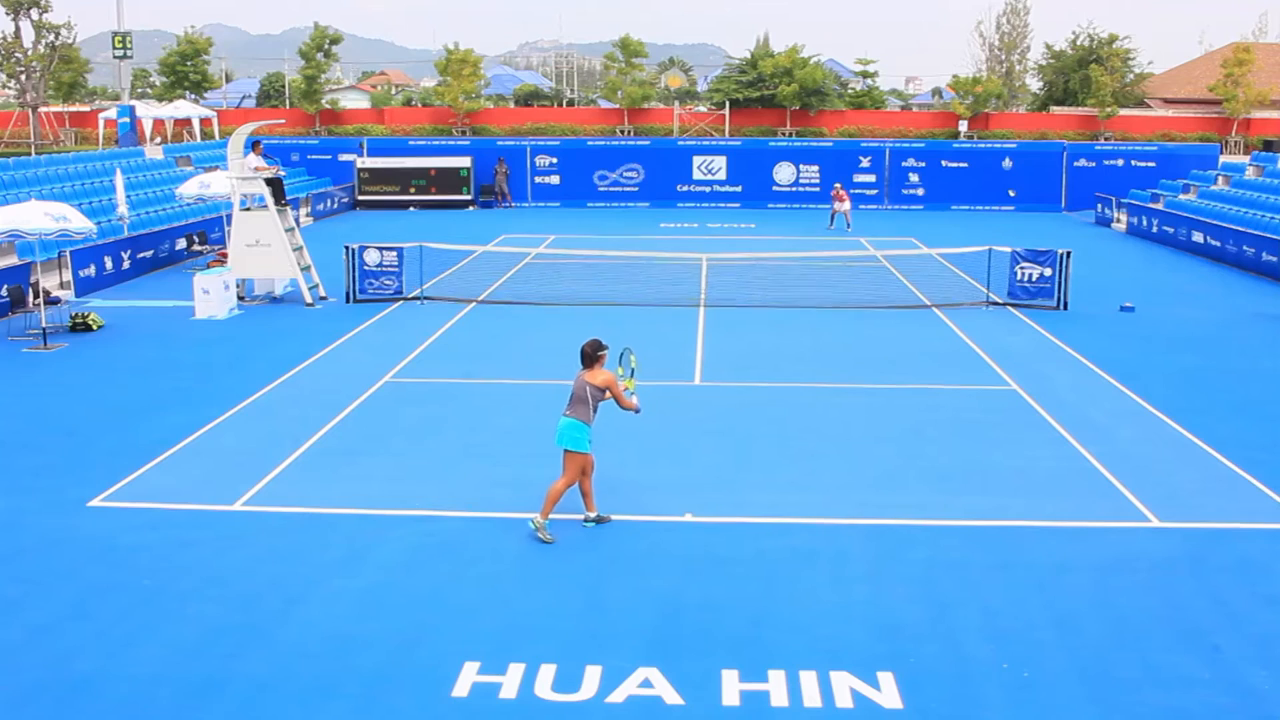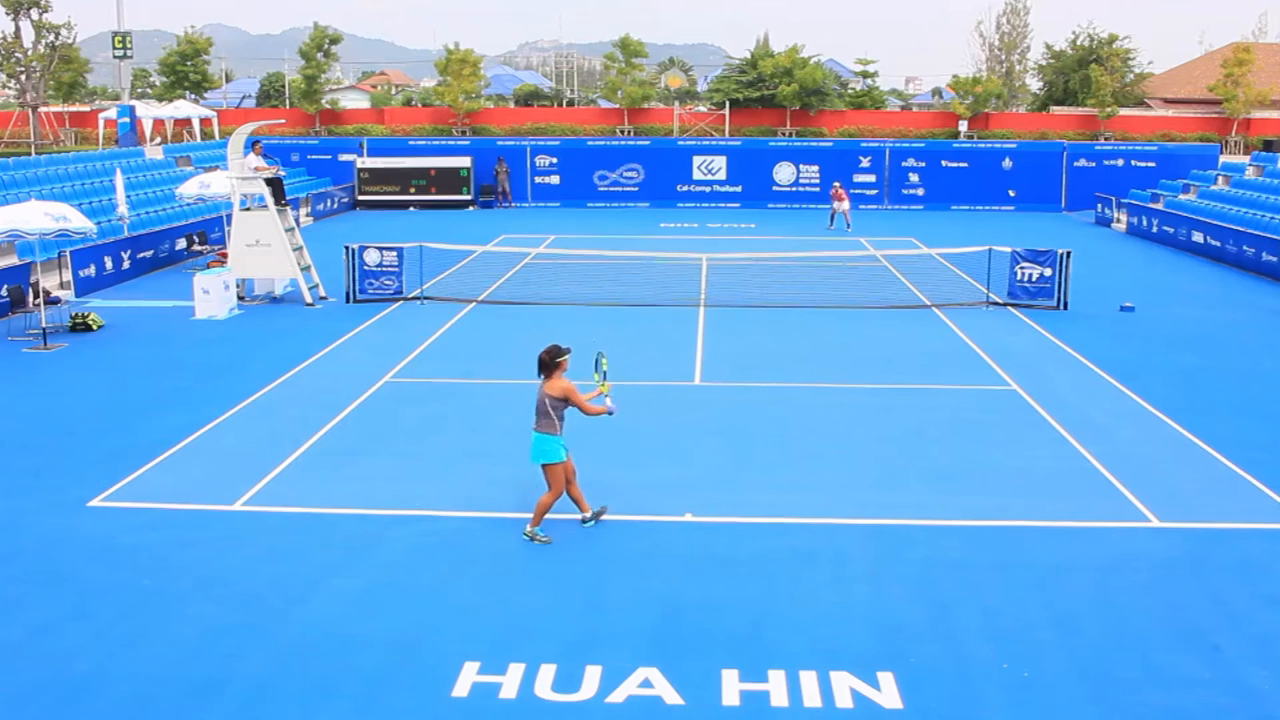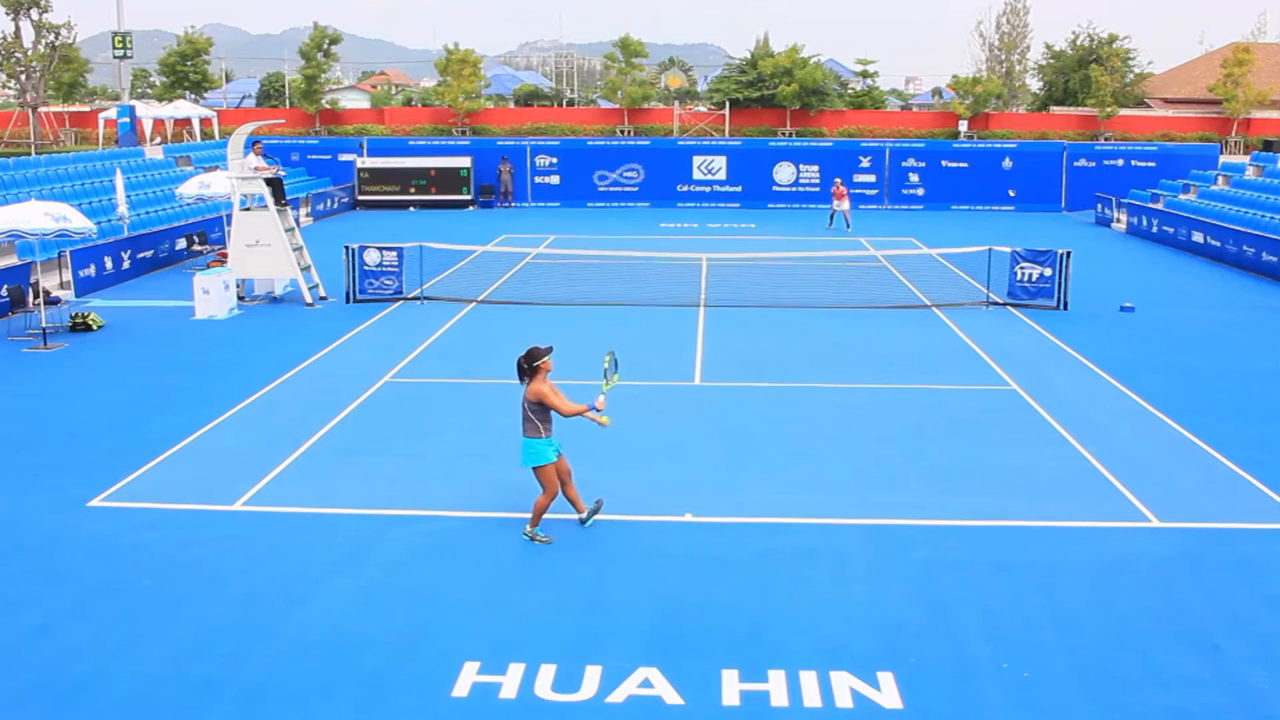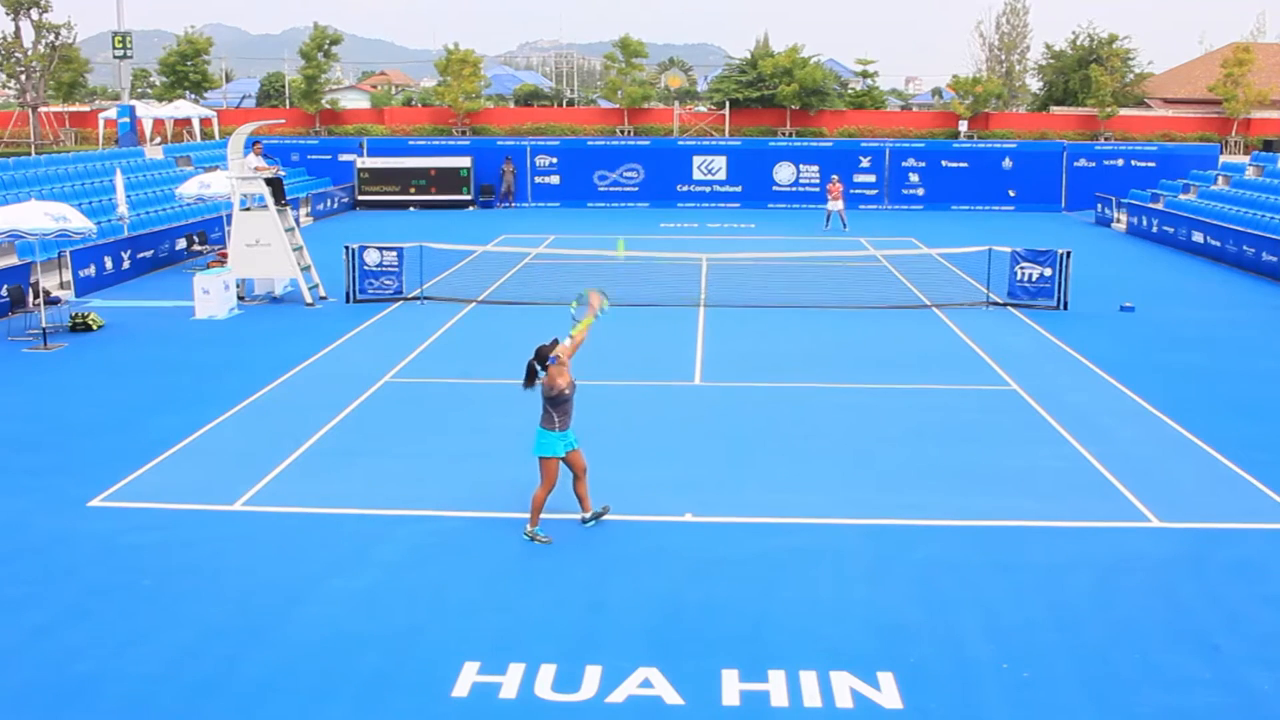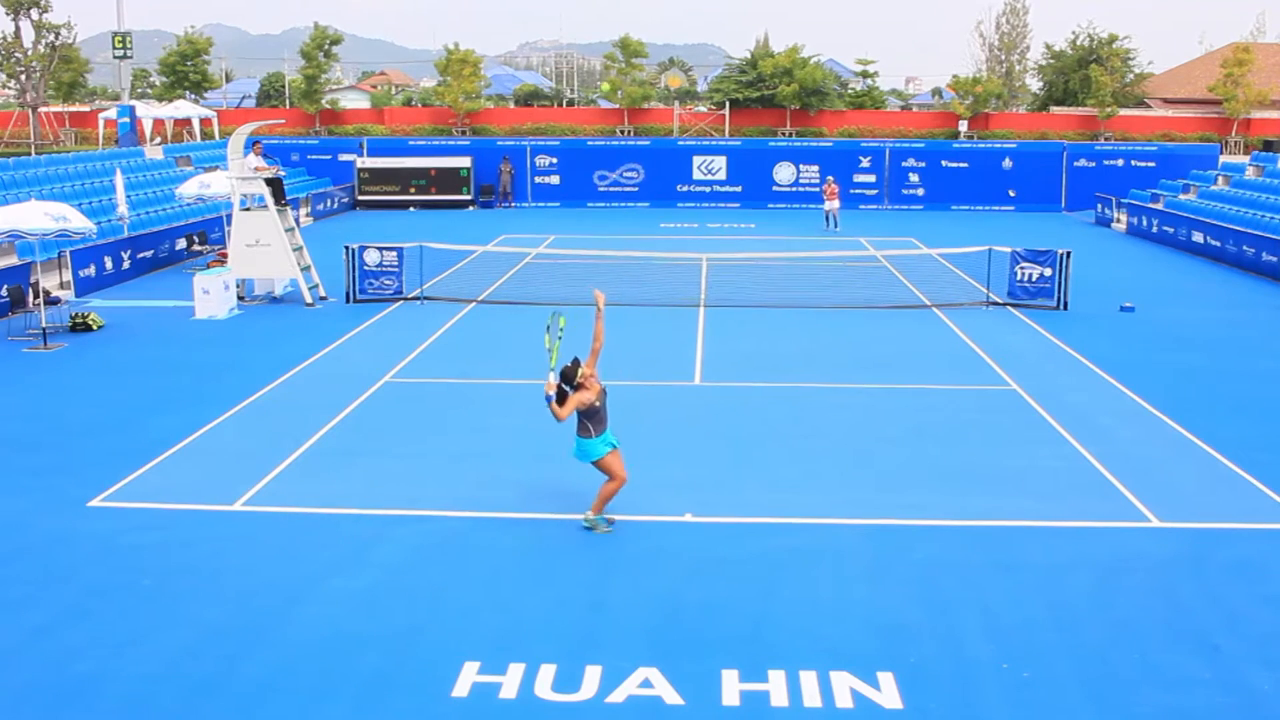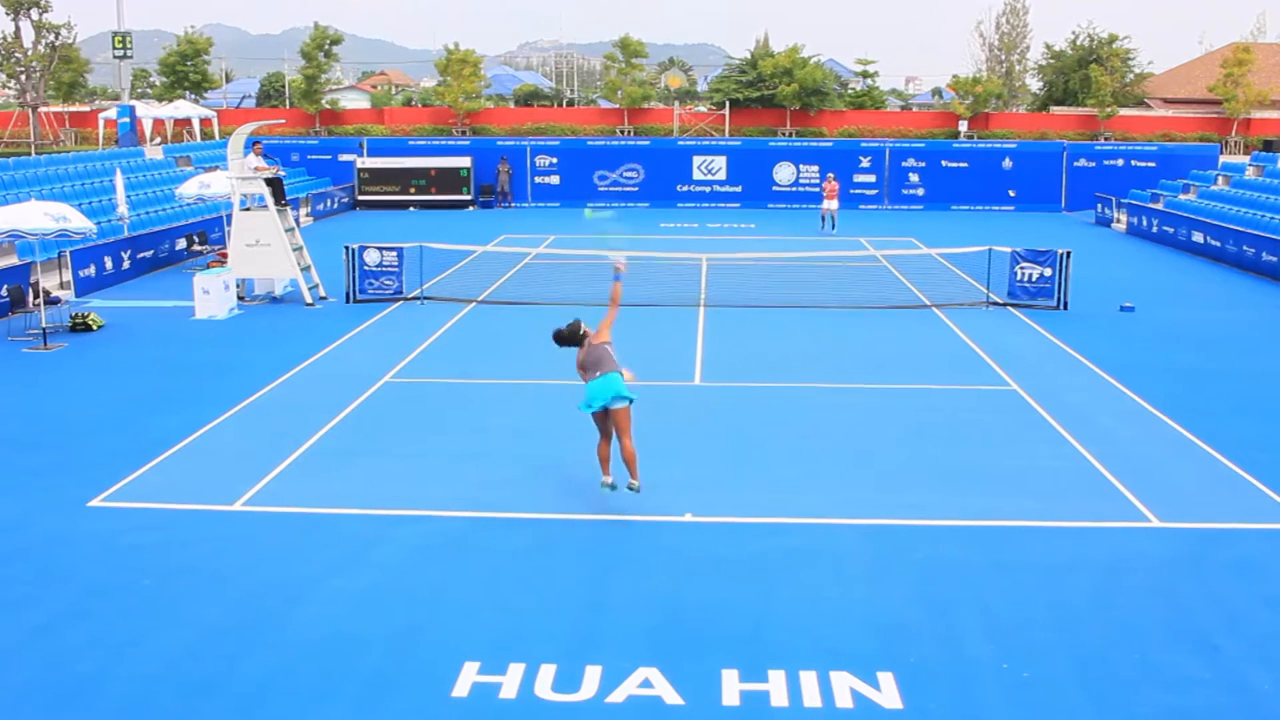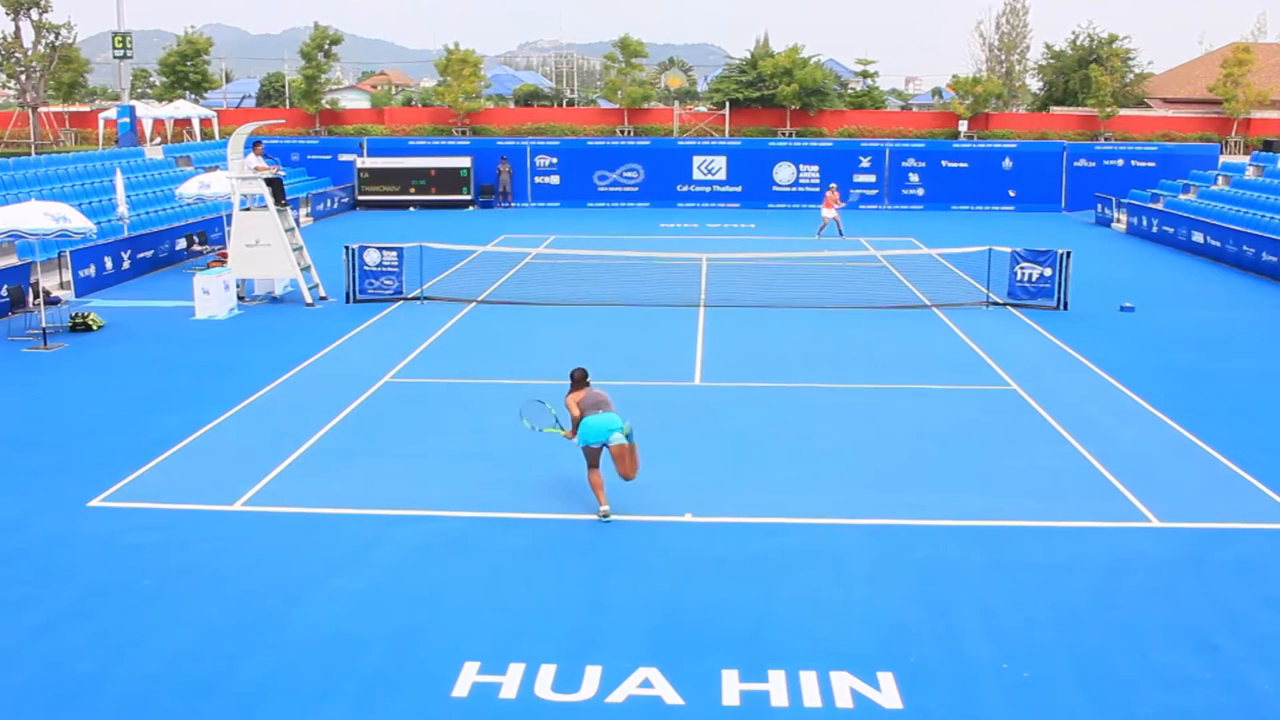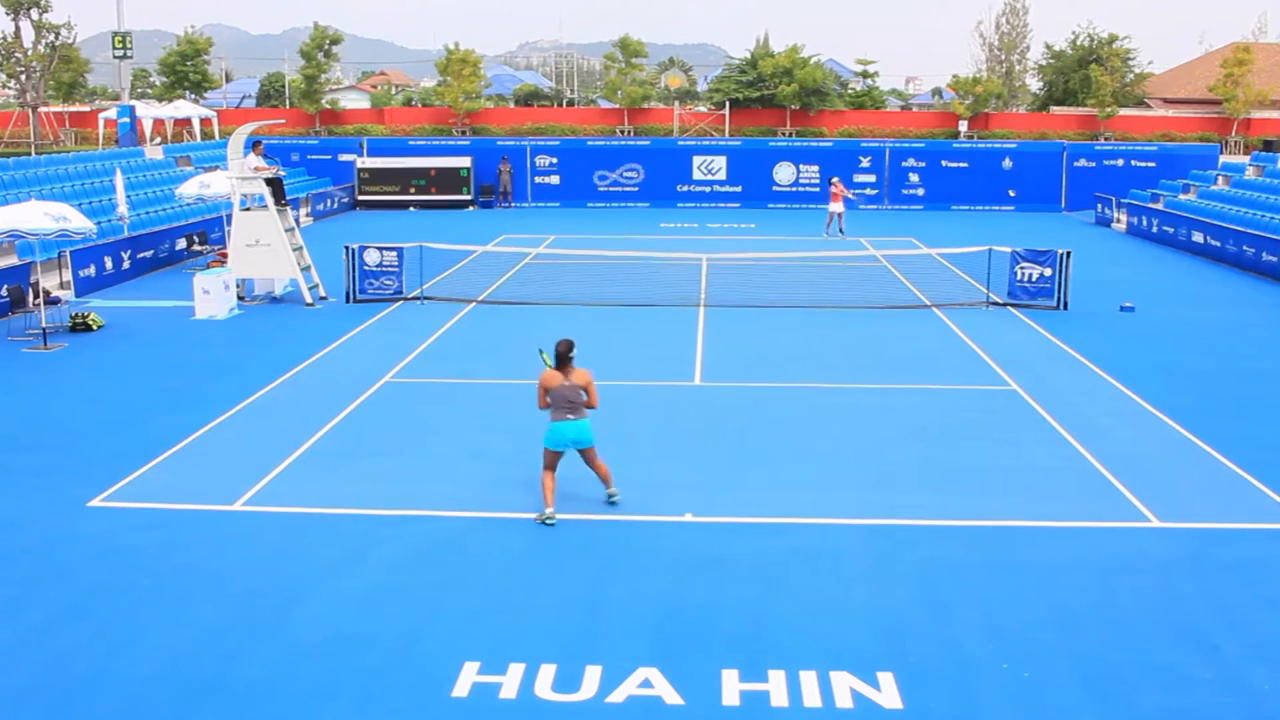
dt=0.5s
person 1, frame 1
left shoulder: (584, 374)
right shoulder: (606, 376)
right elbow: (623, 403)
left wrist: (619, 388)
right wrist: (635, 406)
left hip: (573, 425)
right hip: (577, 428)
left knee: (587, 470)
right knee: (569, 478)
left ankle: (591, 514)
right ankle: (540, 520)
person 1, frame 2
left shoulder: (550, 381)
right shoulder: (563, 384)
left elbow: (572, 401)
right elbow: (587, 410)
left wrist: (596, 393)
right wrist: (608, 408)
left hip: (551, 439)
right hip: (548, 441)
left knee: (570, 477)
right knee: (556, 490)
left ankle: (587, 514)
right ankle: (531, 529)
person 1, frame 3
left shoulder: (546, 382)
right shoulder: (539, 388)
left elbow: (567, 404)
right elbow: (565, 411)
left wrist: (593, 416)
right wrist: (592, 406)
left hip: (547, 441)
right hip: (537, 445)
left knee: (566, 477)
right knee: (551, 491)
left ankle: (583, 514)
right ankle: (531, 529)
person 1, frame 4
left shoulder: (563, 368)
right shoulder: (551, 383)
left elbow: (578, 340)
right elbow: (554, 383)
right wrist: (554, 360)
left hip: (564, 434)
right hip: (551, 437)
left knee: (580, 471)
right knee: (548, 485)
left ankle: (587, 514)
right ankle: (531, 529)
person 1, frame 5
left shoulder: (591, 375)
right shoulder: (578, 398)
left elbow: (597, 344)
right elbow: (560, 417)
left wrist: (599, 311)
right wrist: (550, 398)
left hip: (603, 436)
right hip: (590, 442)
left knee: (617, 477)
right knee: (620, 477)
left ankle: (595, 515)
right ankle: (592, 516)
person 1, frame 6
left shoulder: (580, 358)
right shoulder: (598, 338)
right elbow: (614, 304)
right wrist: (618, 277)
left hip: (594, 393)
right hip: (612, 388)
left knee: (605, 438)
right knee: (625, 439)
left ankle: (606, 478)
right ankle: (633, 481)
person 1, frame 7
left shoulder: (571, 398)
right shoulder: (602, 394)
left elbow: (576, 416)
left wrist: (573, 432)
left hip: (590, 426)
right hip: (612, 423)
left knee: (593, 468)
right knee: (628, 474)
left ankle: (604, 508)
right ankle: (628, 435)
person 1, frame 8
left shoulder: (546, 376)
right shoulder: (585, 375)
left elbow: (542, 405)
right elbow: (593, 404)
left hip: (558, 429)
right hip: (581, 426)
left knee: (548, 470)
right knee: (593, 462)
left ankle: (549, 511)
right ankle: (611, 491)
